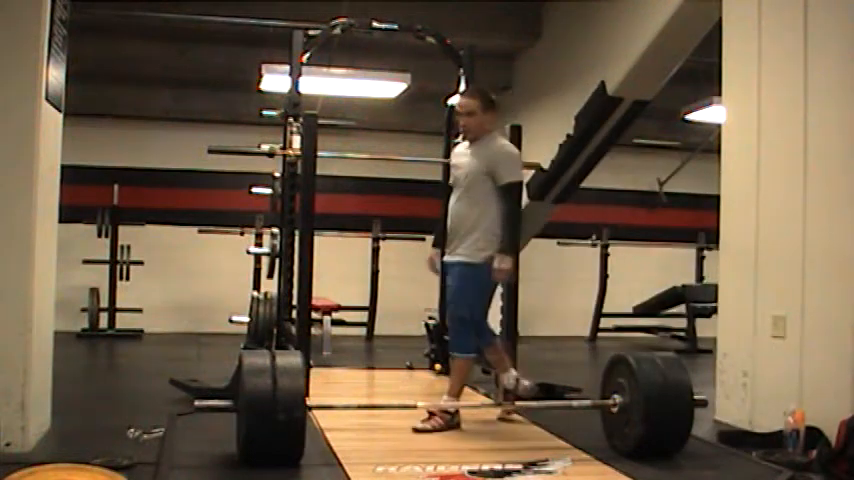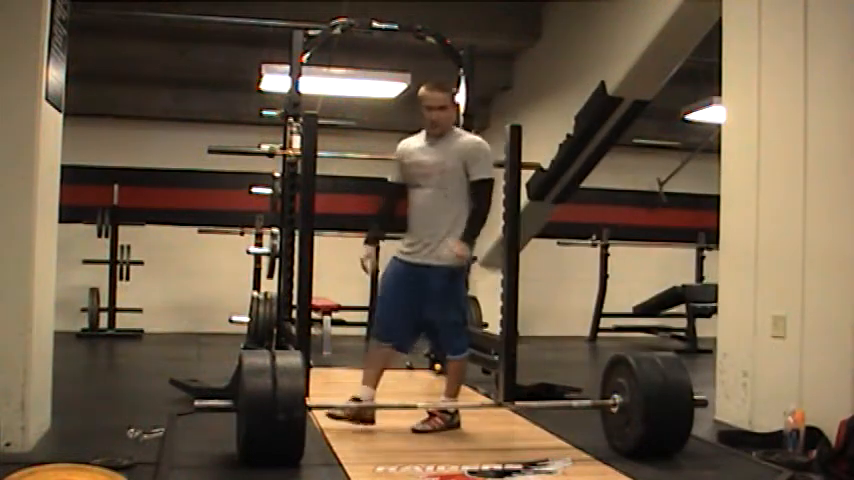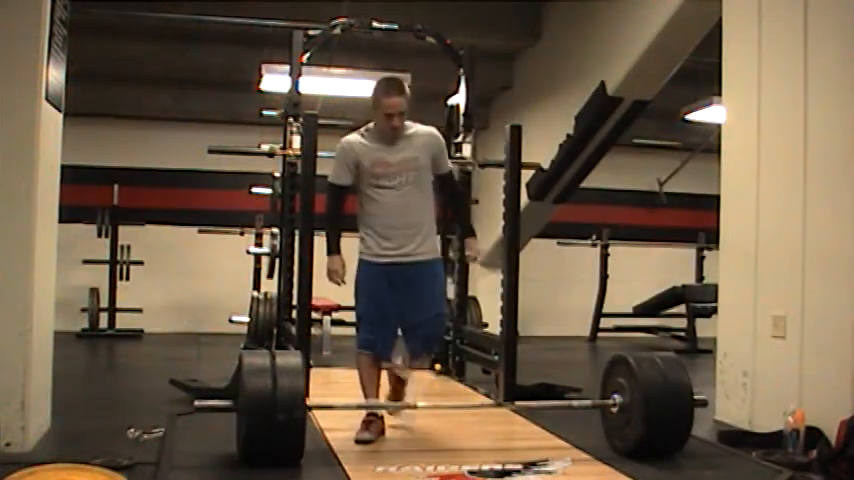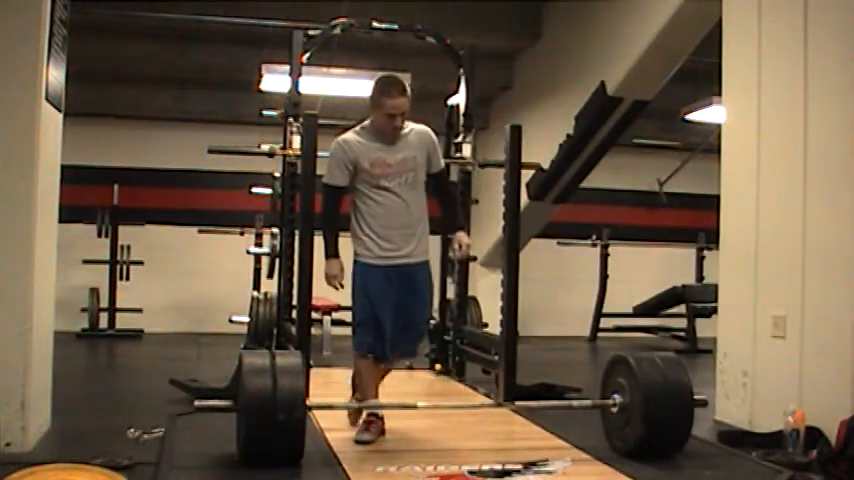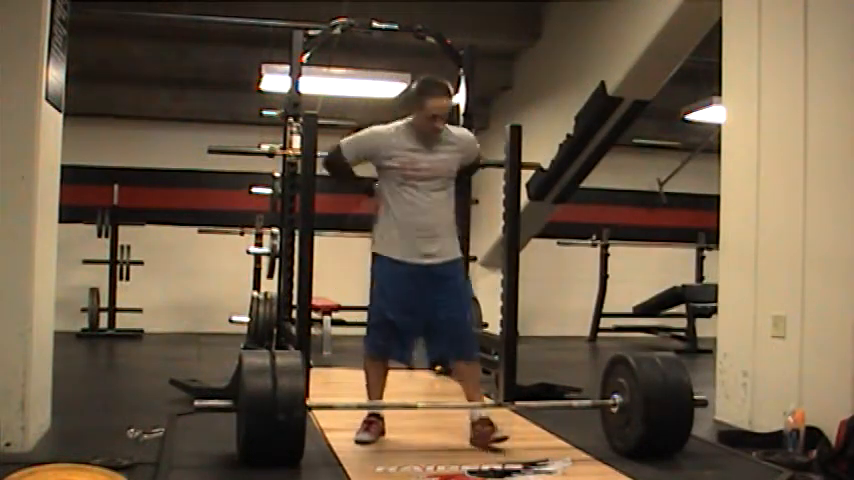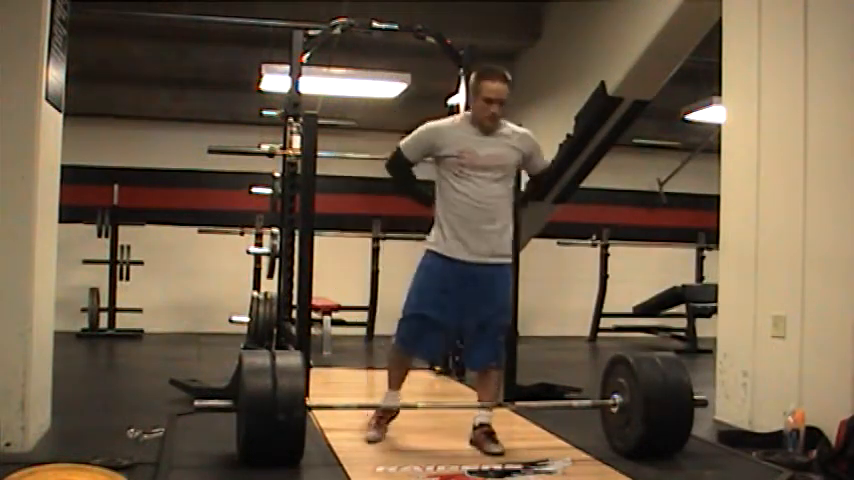
dt=0.5s
person 1, frame 1
left shoulder: (501, 152)
right shoulder: (459, 152)
left elbow: (512, 206)
left wrist: (507, 253)
right wrist: (438, 245)
left hip: (477, 258)
right hip: (456, 255)
left knee: (462, 330)
right knee: (473, 328)
left ankle: (449, 408)
right ankle: (514, 383)
person 1, frame 2
left shoulder: (472, 148)
right shoulder: (408, 149)
left elbow: (482, 200)
right elbow: (391, 199)
left wrist: (465, 241)
right wrist: (371, 241)
left hip: (448, 261)
right hip: (409, 257)
left knee: (450, 335)
right knee: (386, 327)
left ankle: (448, 410)
right ankle: (363, 400)
person 1, frame 3
left shoulder: (430, 139)
right shoulder: (352, 147)
left elbow: (450, 189)
right elbow: (335, 201)
left wrist: (469, 234)
right wrist: (333, 252)
left hip: (424, 257)
right hip: (375, 260)
left knee: (428, 331)
right knee: (370, 337)
left ankle: (402, 374)
right ankle: (373, 414)
person 1, frame 4
left shoulder: (424, 138)
right shoulder: (348, 146)
left elbow: (442, 186)
right elbow: (331, 204)
left wrist: (458, 228)
right wrist: (332, 256)
left hip: (416, 258)
right hip: (372, 261)
left knee: (409, 336)
right knee: (368, 338)
left ankle: (365, 385)
right ankle: (372, 413)
person 1, frame 5
left shoulder: (462, 140)
right shoulder: (381, 138)
right elbow: (334, 160)
left hip: (446, 259)
right hip: (395, 259)
left knee: (462, 339)
right knee: (380, 340)
left ankle: (479, 420)
right ankle: (374, 416)
person 1, frame 6
left shoulder: (522, 141)
right shoulder: (439, 132)
left elbow: (543, 180)
right elbow: (396, 166)
right wrist: (427, 201)
left hip: (495, 261)
right hip: (443, 254)
left knee: (489, 343)
right knee: (413, 329)
left ankle: (482, 423)
right ankle: (387, 406)
